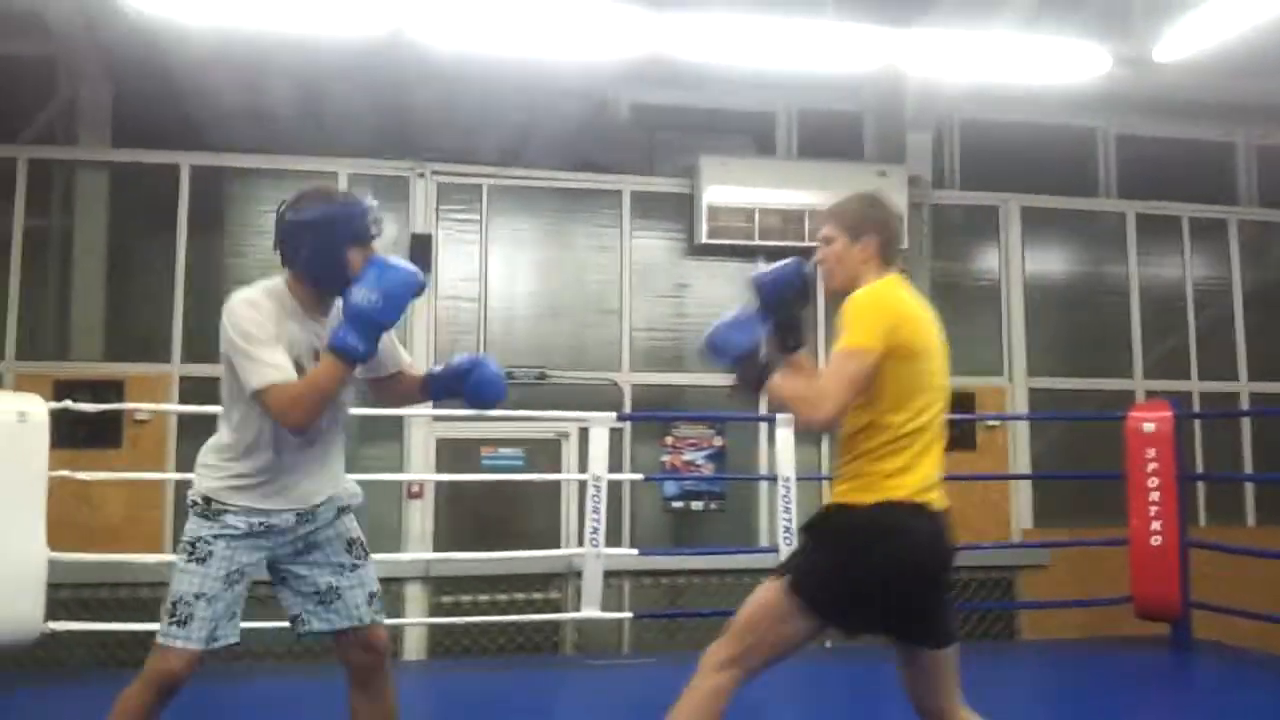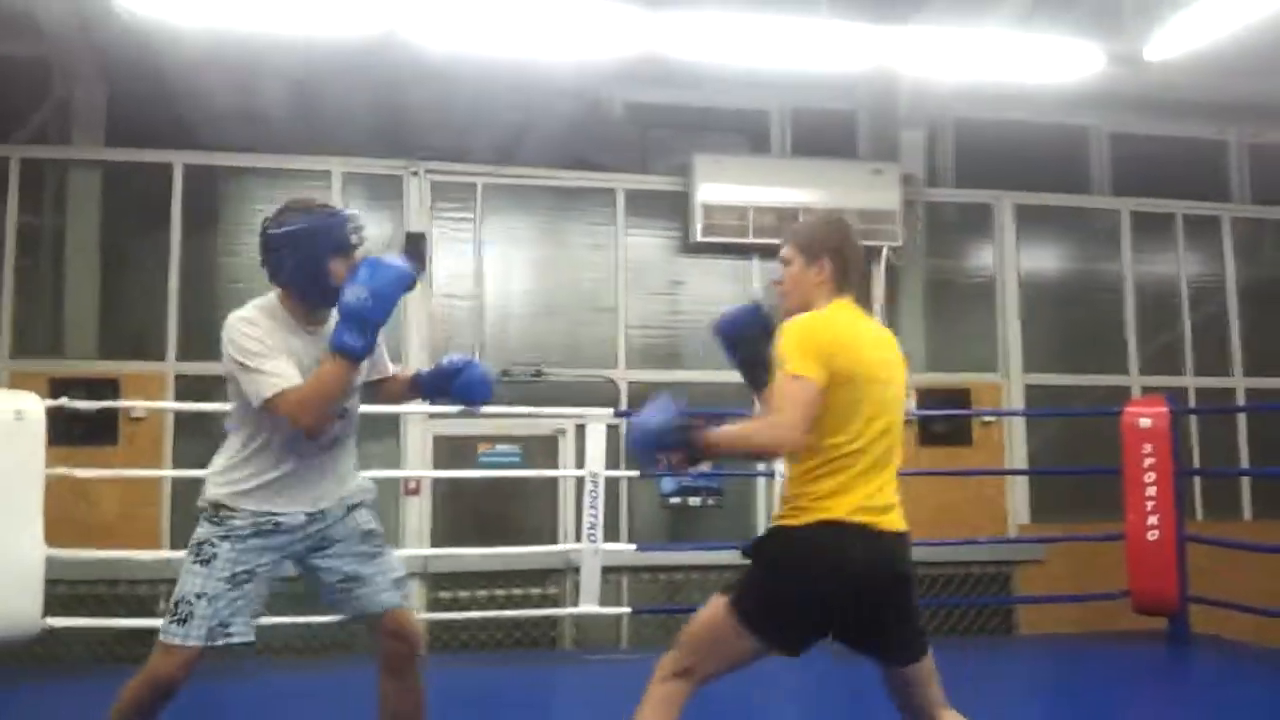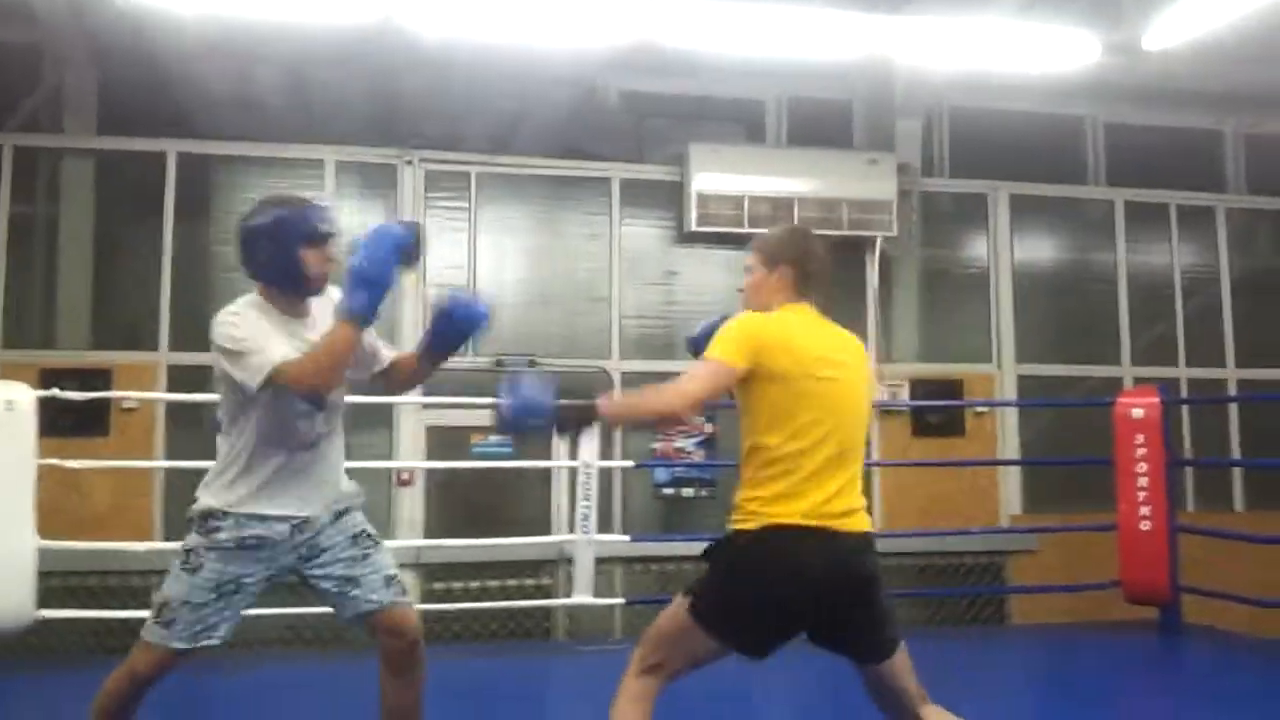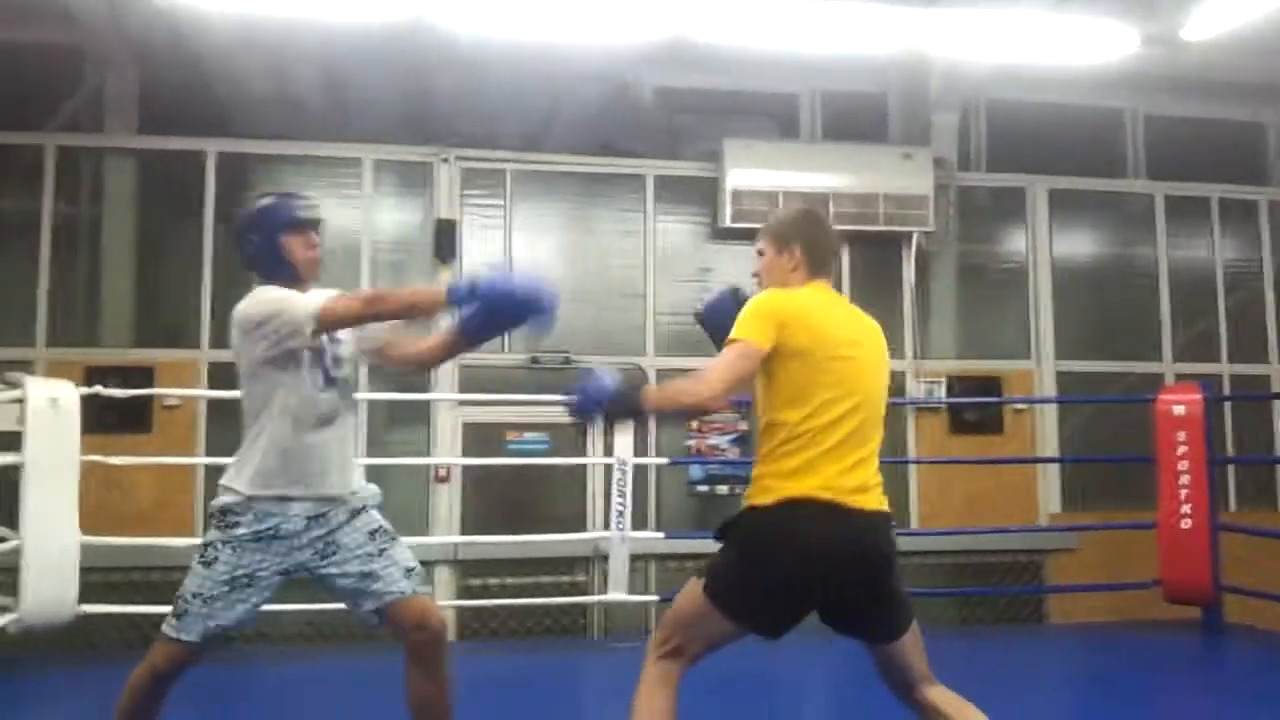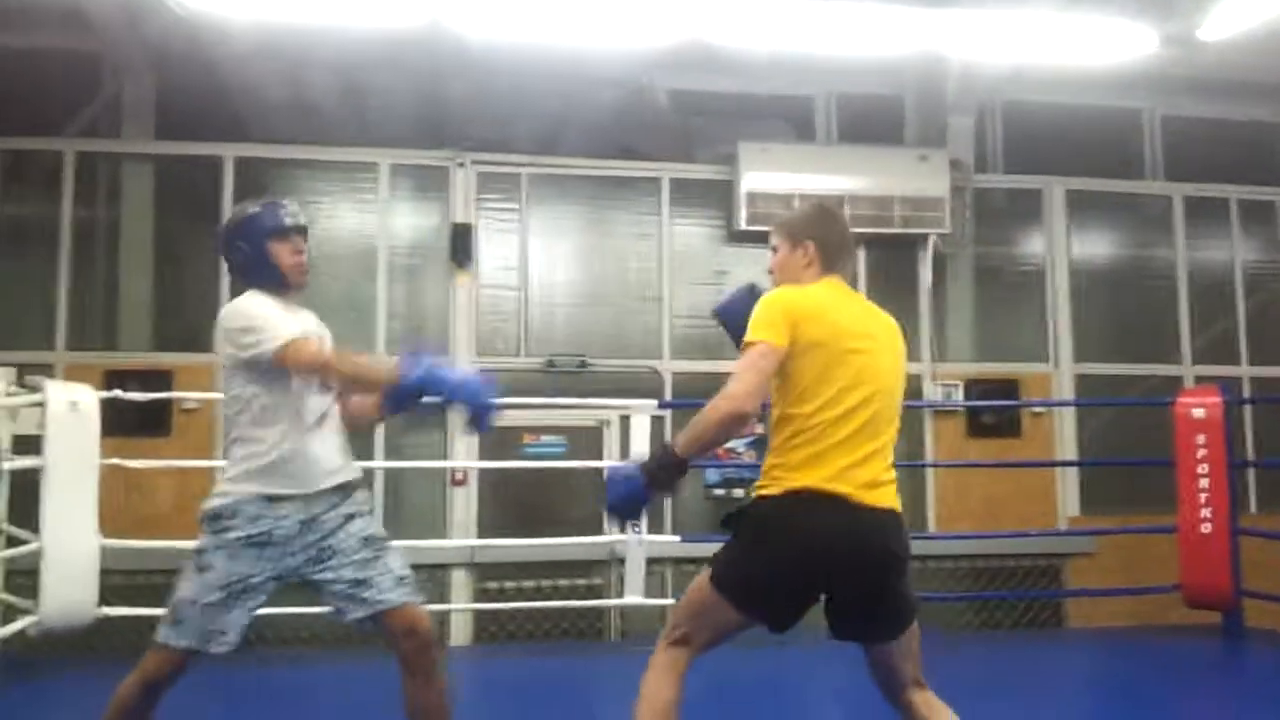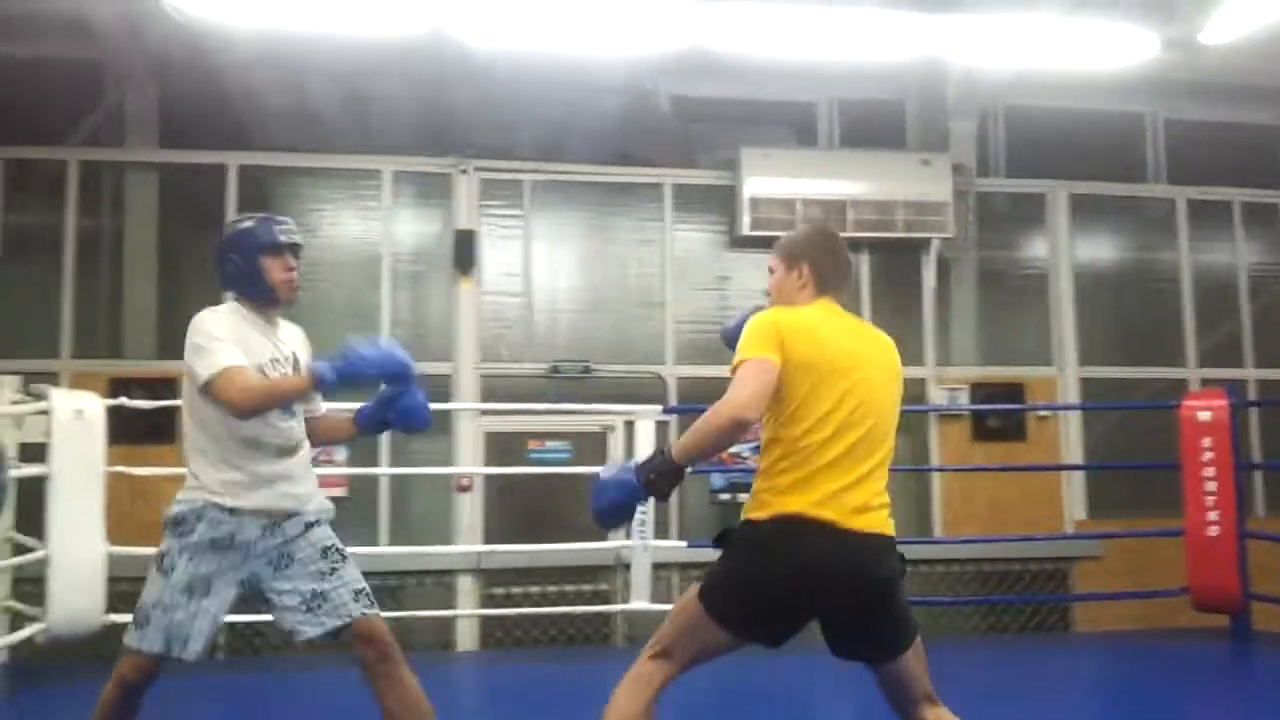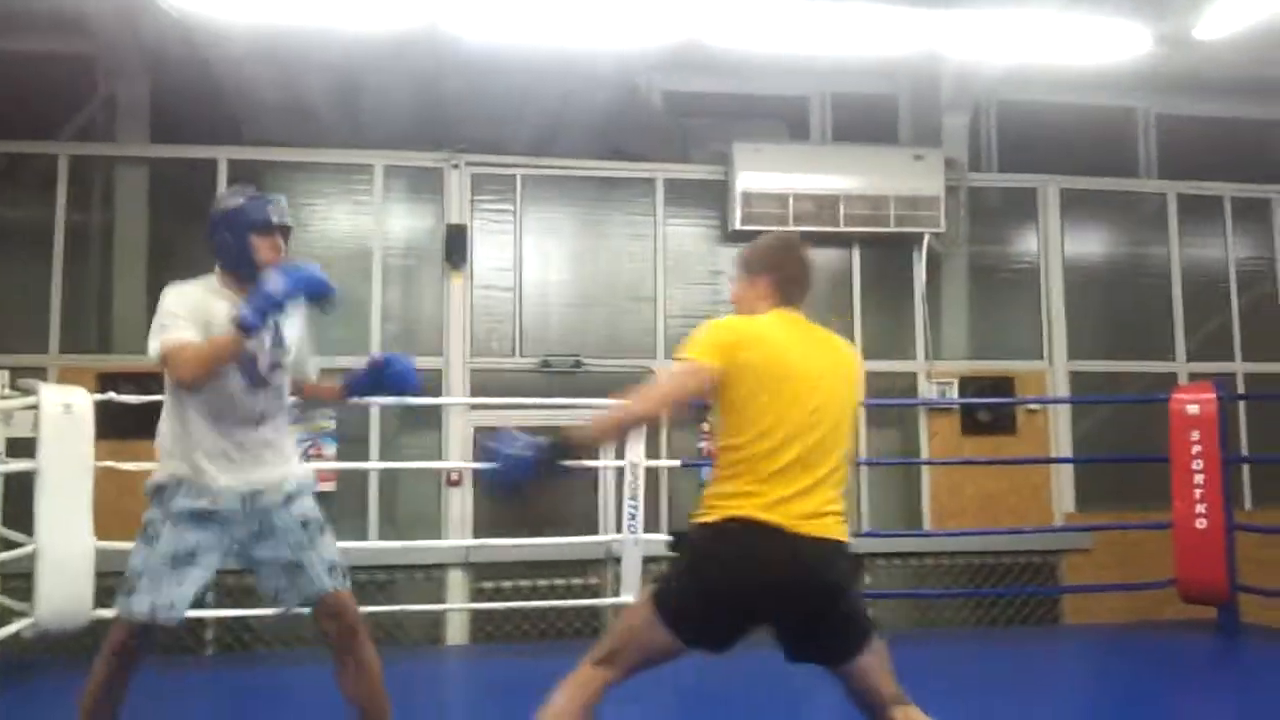
dt=0.1s
person 1, frame 1
left shoulder: (355, 308)
right shoulder: (249, 310)
left elbow: (389, 387)
right elbow: (295, 413)
left wrist: (447, 381)
right wrist: (358, 332)
left hip: (319, 508)
right hip: (234, 509)
left knee: (369, 649)
right knee: (170, 667)
person 1, frame 2
left shoulder: (347, 314)
right shoulder: (248, 328)
left elbow: (380, 384)
right elbow: (308, 416)
left wrist: (437, 380)
right wrist: (354, 328)
left hip: (336, 505)
right hip: (250, 511)
left knee: (403, 635)
right knee: (170, 667)
person 1, frame 3
left shoulder: (331, 305)
right shoulder: (237, 324)
left elbow: (391, 375)
right elbow: (315, 379)
left wrist: (438, 342)
right wrist: (363, 296)
left hip: (325, 512)
right hip: (239, 519)
left knee: (403, 632)
right knee: (149, 662)
person 1, frame 4
left shoulder: (327, 303)
right shoulder: (260, 310)
left elbow: (407, 355)
right elbow: (369, 306)
left wrist: (477, 325)
right wrist: (472, 291)
left hip: (342, 506)
right hip: (260, 510)
left knee: (425, 627)
right knee: (173, 654)
person 1, frame 5
left shoulder: (305, 321)
right shoulder: (244, 315)
left elbow: (349, 413)
right elbow: (329, 366)
left wrist: (404, 395)
right wrist: (431, 377)
left hip: (334, 507)
right hip: (253, 513)
left knee: (416, 632)
right knee: (165, 662)
person 1, frame 6
left shoulder: (291, 335)
right shoulder: (213, 326)
right elbow: (242, 398)
left wrist: (375, 416)
right wrist: (334, 370)
left hip: (297, 519)
right hip: (213, 521)
left knee: (376, 642)
right knee: (137, 666)
person 1, frame 7
left shoulder: (286, 309)
right shoulder: (184, 299)
left elbow: (308, 389)
right elbow: (185, 374)
left wrist: (363, 381)
right wrist: (252, 313)
left hip: (277, 492)
right hip: (194, 494)
left knee: (343, 617)
right knee: (129, 634)
person 2, frame 1
left shoulder: (874, 303)
right shoulder: (911, 309)
left elbow: (820, 409)
right elbow: (836, 403)
left wrist: (760, 368)
right wrist: (786, 337)
left hip: (866, 526)
right hip: (922, 531)
left knee: (724, 664)
person 2, frame 2
left shoulder: (808, 330)
right shoulder: (882, 342)
left elbow: (783, 437)
left wrist: (696, 439)
right wrist: (759, 371)
left hip: (812, 546)
right hip: (884, 552)
left knee: (676, 675)
person 2, frame 3
left shoulder: (751, 330)
right shoulder: (853, 351)
left elbow: (675, 402)
left wrist: (574, 411)
left hip: (768, 550)
right hip: (848, 552)
left knee: (646, 672)
person 2, frame 4
left shoulder: (770, 307)
right shoulder: (869, 330)
left elbow: (711, 391)
left wrist: (628, 399)
left hip: (785, 527)
right hip: (866, 531)
left knee: (665, 657)
person 2, frame 5
left shoulder: (783, 305)
right shoulder: (888, 328)
left elbow: (740, 402)
left wrist: (666, 463)
left hip: (792, 517)
right hip: (877, 527)
left knee: (674, 647)
person 2, frame 6
left shoulder: (774, 326)
right shoulder: (885, 349)
left elbow: (739, 412)
left wrist: (659, 469)
left hip: (781, 543)
right hip: (869, 551)
left knee: (655, 663)
person 2, frame 7
left shoulder: (729, 335)
right shoulder: (845, 359)
left elbow: (647, 404)
left wrist: (554, 448)
left hip: (732, 547)
right hip: (820, 556)
left knee: (598, 670)
